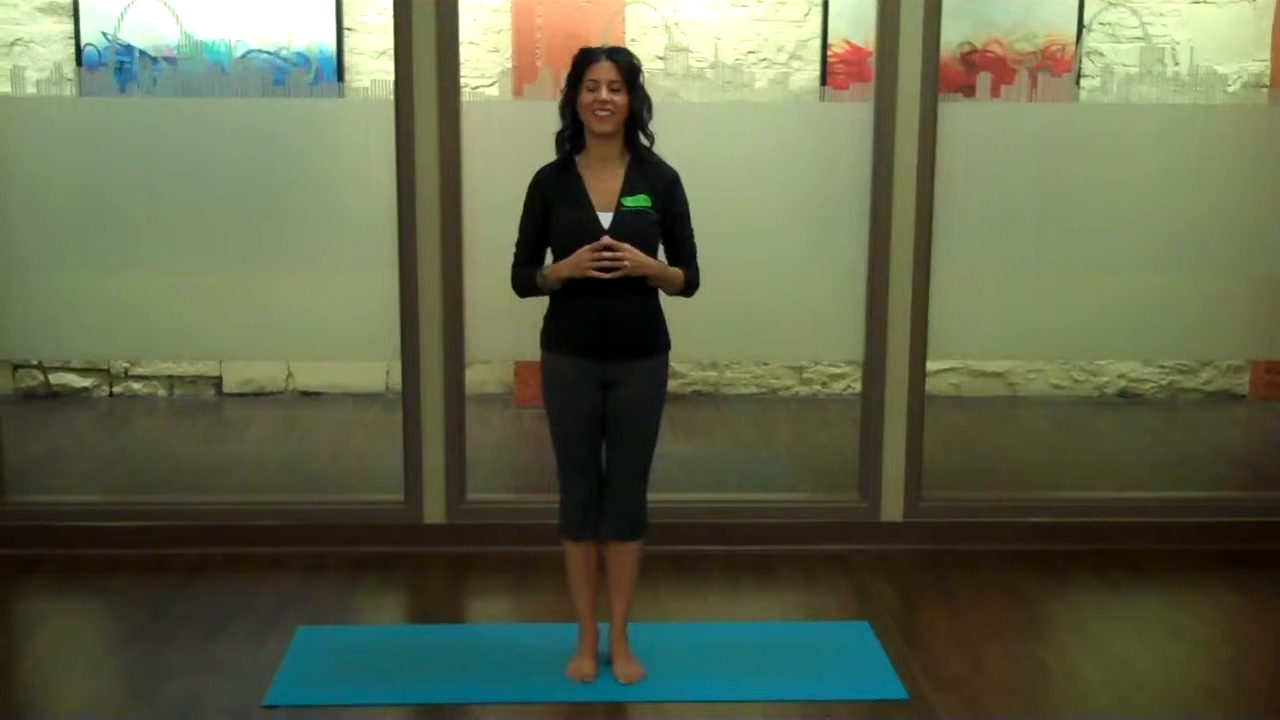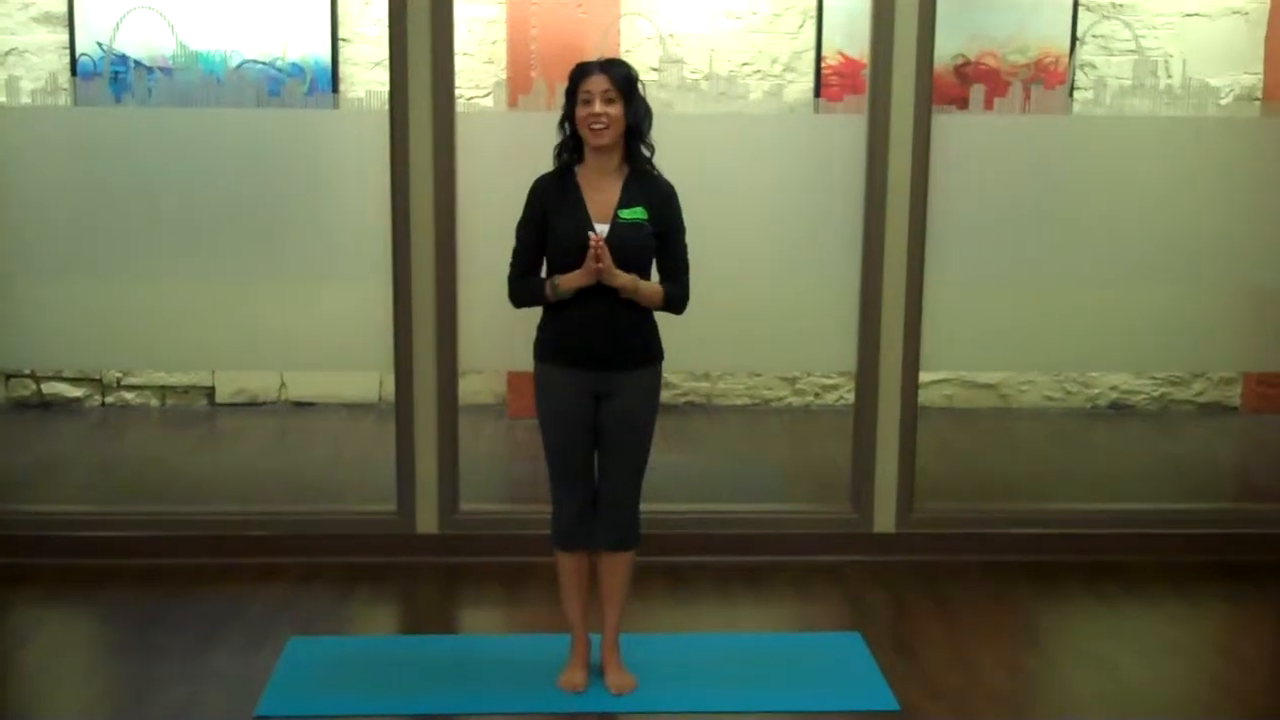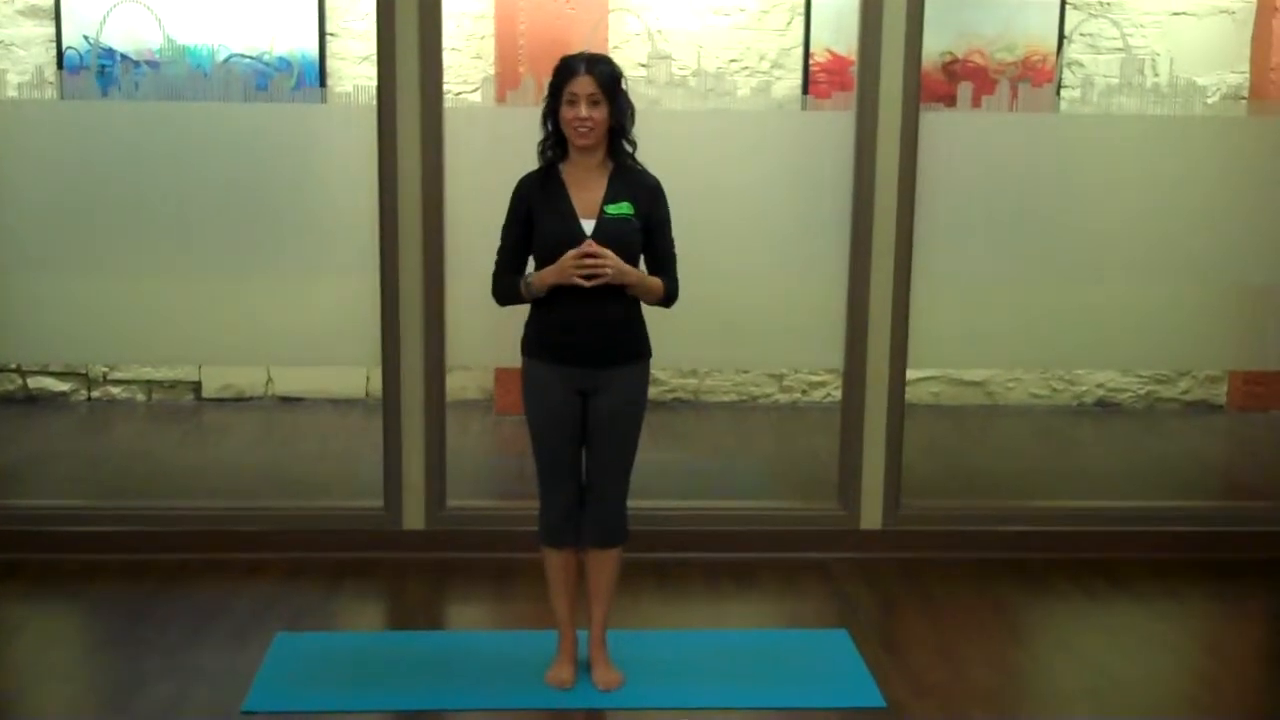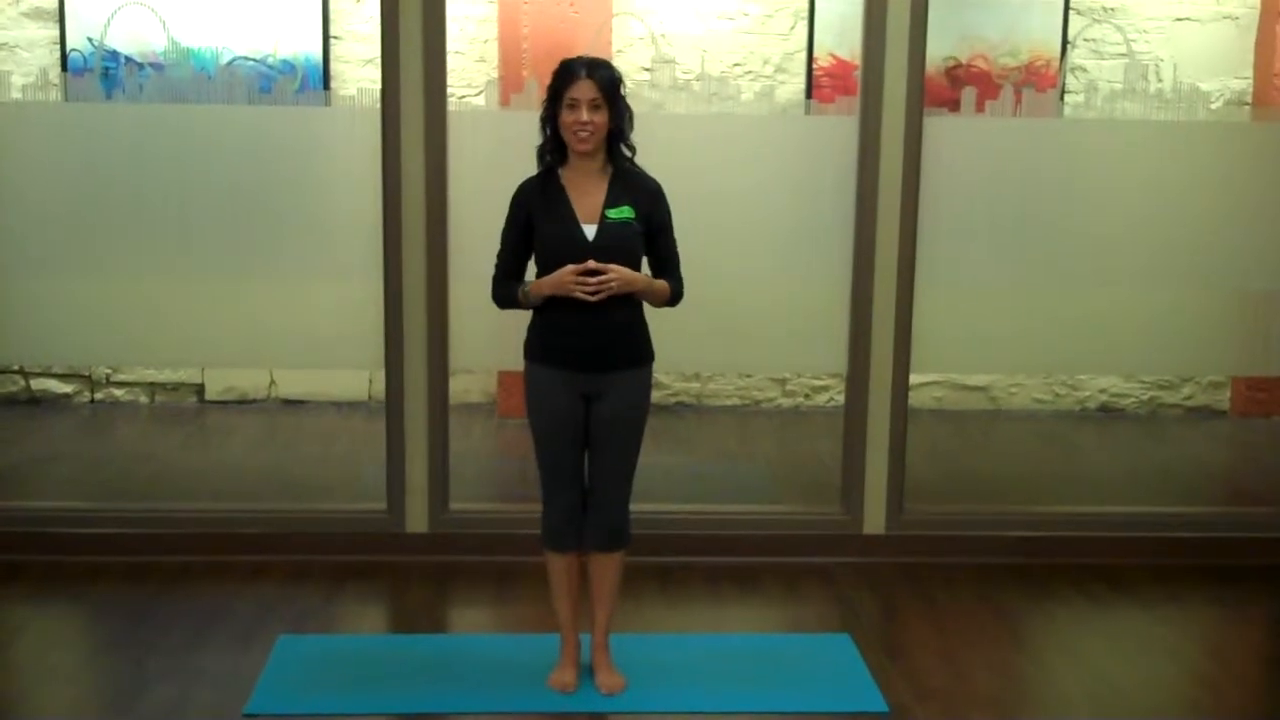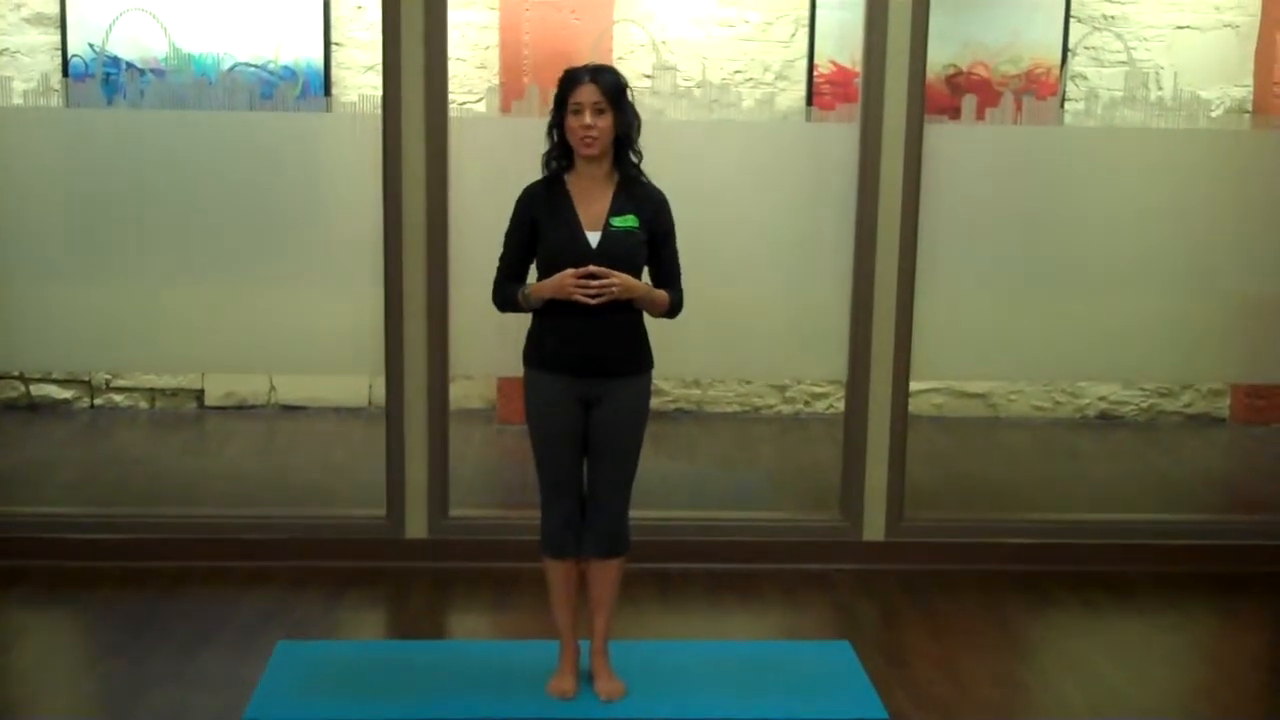
dt=0.5s
person 1, frame 1
left shoulder: (660, 178)
right shoulder: (550, 181)
left elbow: (688, 279)
right elbow: (522, 278)
left wrist: (646, 265)
right wrist: (567, 268)
left hip: (640, 360)
right hip: (569, 359)
left knee: (627, 494)
right knee: (578, 493)
left ankle: (620, 635)
right ankle: (585, 635)
person 1, frame 2
left shoulder: (657, 193)
right shoulder: (548, 191)
left elbow: (677, 295)
right elbow: (519, 288)
left wrist: (619, 277)
right wrist: (579, 277)
left hip: (633, 371)
right hip: (563, 369)
left knee: (620, 505)
right knee: (571, 504)
left ankle: (612, 646)
right ankle: (577, 646)
person 1, frame 3
left shoulder: (642, 188)
right shoulder: (533, 189)
left elbow: (668, 289)
right elbow: (503, 286)
left wrist: (622, 273)
right wrist: (554, 274)
left hip: (621, 367)
right hip: (550, 366)
left knee: (607, 502)
right knee: (558, 501)
left ankle: (599, 643)
right ankle: (564, 643)
person 1, frame 4
left shoulder: (642, 191)
right shoulder: (533, 195)
left elbow: (673, 288)
right elbow: (503, 290)
left wrist: (632, 280)
right wrist: (548, 285)
left hip: (624, 371)
right hip: (553, 371)
left knee: (609, 506)
right knee: (562, 505)
left ankle: (602, 647)
right ankle: (567, 647)
person 1, frame 5
left shoulder: (647, 201)
right shoulder: (538, 198)
left elbow: (672, 300)
right elbow: (504, 292)
left wrist: (632, 288)
right wrist: (549, 288)
left hip: (623, 379)
right hip: (552, 376)
left knee: (609, 512)
right knee: (560, 511)
left ankle: (601, 653)
right ankle: (566, 653)
